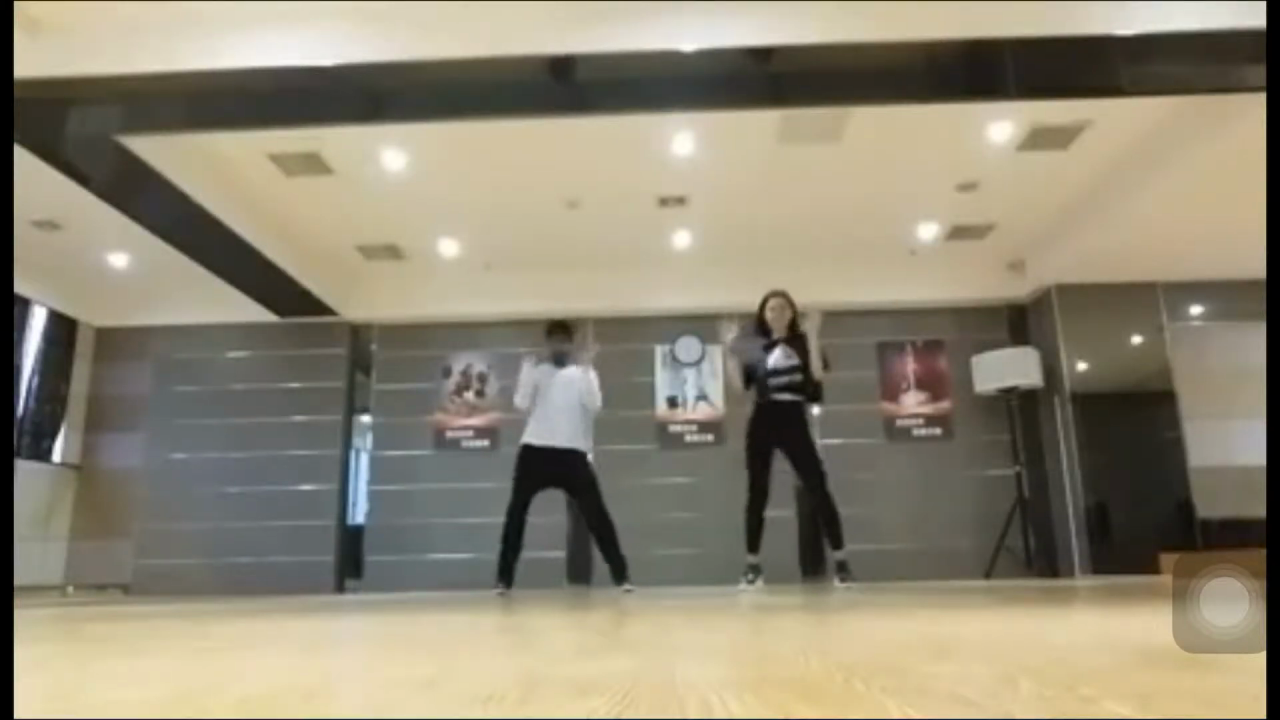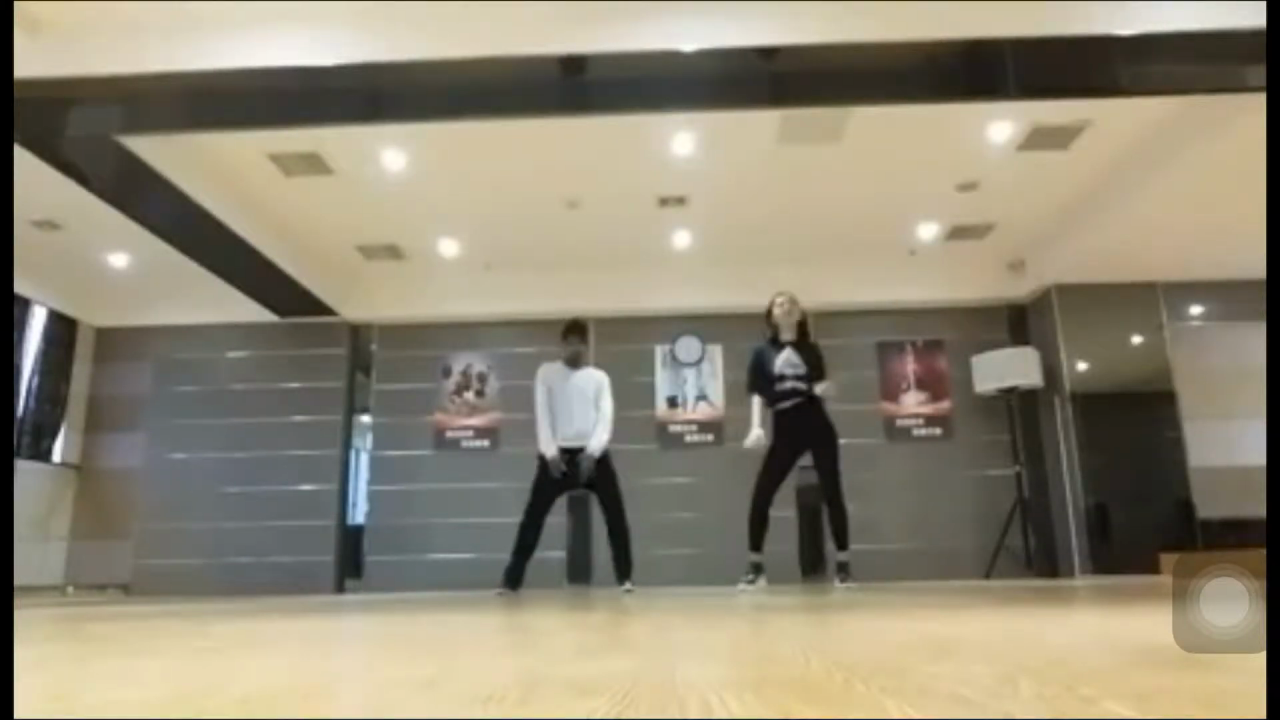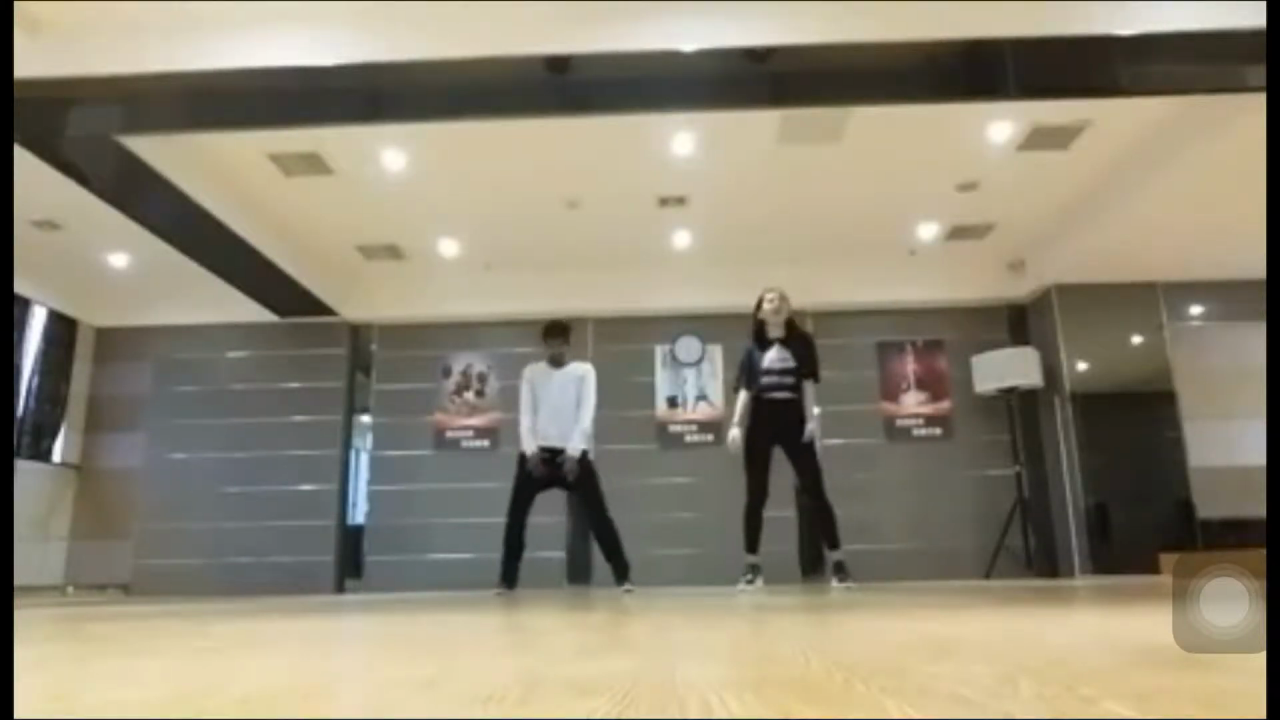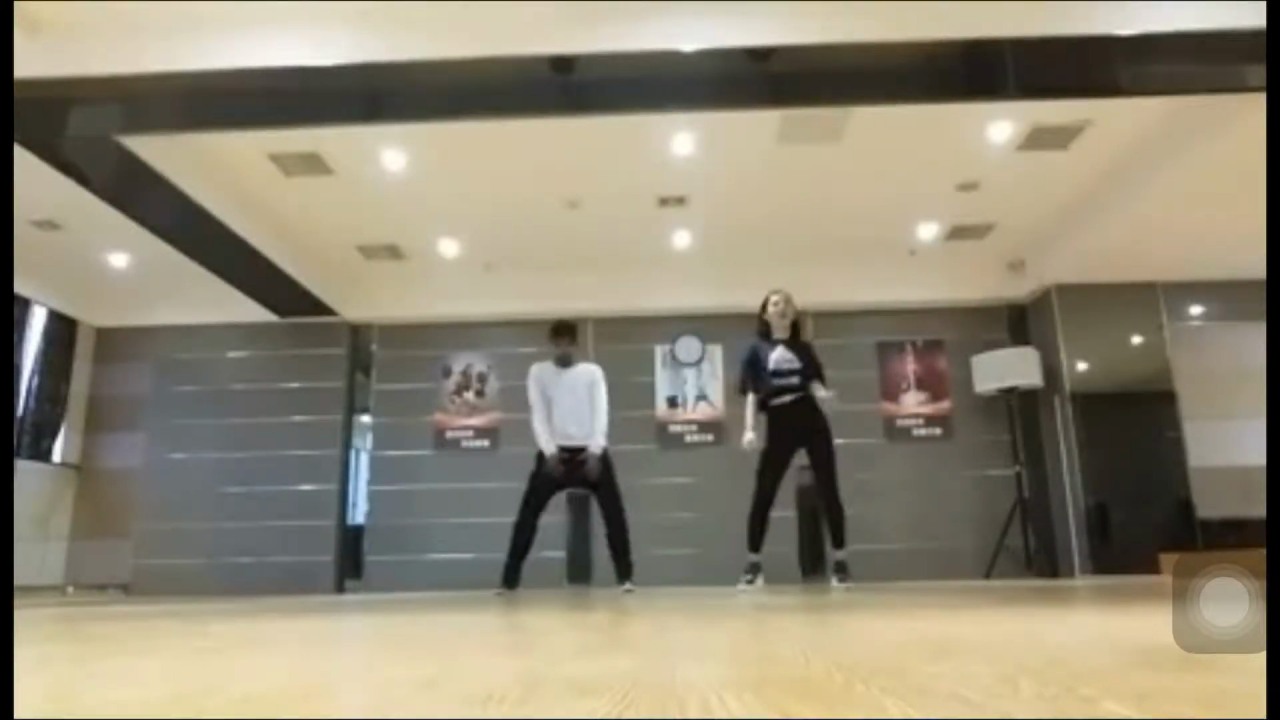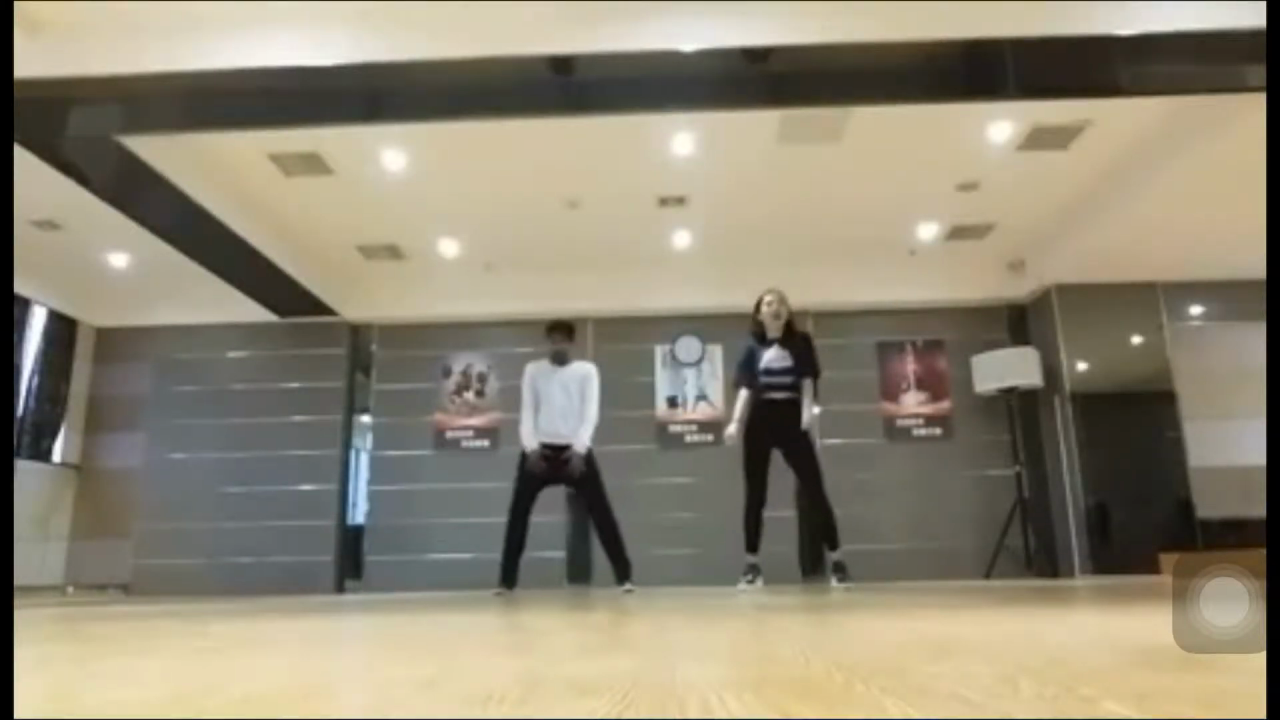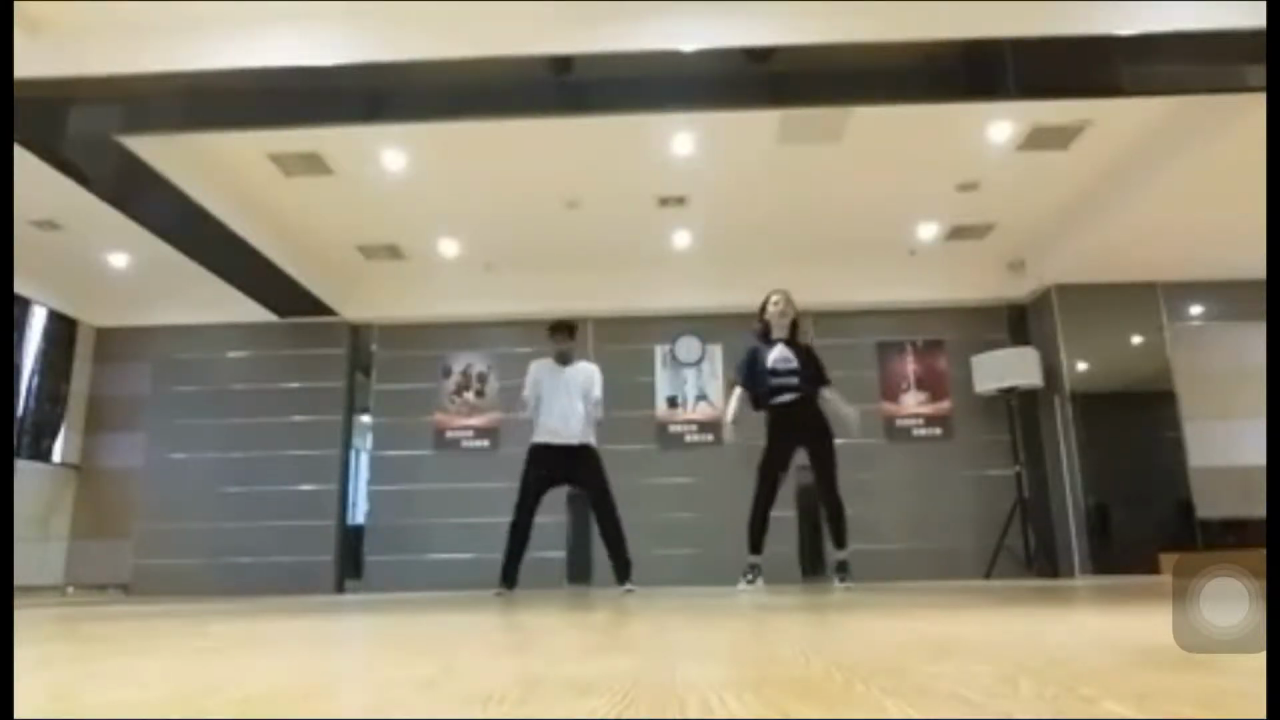
dt=0.3s
person 1, frame 1
left shoulder: (803, 343)
right shoulder: (755, 348)
left elbow: (818, 375)
right elbow: (740, 385)
left wrist: (812, 337)
right wrist: (731, 351)
left hip: (794, 423)
right hip: (762, 424)
left knee: (818, 490)
right knee: (757, 495)
left ankle: (840, 562)
right ankle: (753, 566)
person 1, frame 2
left shoulder: (811, 350)
right shoulder: (763, 352)
left elbow: (820, 386)
right elbow: (758, 395)
left wrist: (822, 388)
right wrist: (756, 427)
left hip: (816, 426)
right hip: (785, 431)
left knee: (832, 493)
right knee: (761, 494)
left ankle: (842, 564)
right ankle: (755, 565)
person 1, frame 3
left shoulder: (802, 342)
right shoulder: (753, 350)
left elbow: (809, 383)
right elbow: (745, 389)
left wrist: (812, 418)
right wrist: (736, 425)
left hip: (793, 421)
right hip: (760, 422)
left knee: (814, 492)
right knee: (755, 495)
left ankle: (837, 562)
right ankle: (752, 566)
person 1, frame 4
left shoulder: (804, 349)
right shoulder: (757, 350)
left elbow: (814, 383)
right elbow: (751, 392)
left wrist: (823, 393)
right wrist: (749, 427)
left hip: (812, 421)
right hip: (779, 427)
left knee: (829, 491)
right knee: (763, 495)
left ankle: (839, 562)
right ankle: (753, 565)
person 1, frame 5
left shoulder: (801, 342)
right shoulder: (753, 350)
left elbow: (807, 380)
right elbow: (746, 387)
left wrist: (807, 410)
right wrist: (735, 421)
left hip: (792, 423)
right hip: (759, 424)
left knee: (814, 492)
right knee: (755, 496)
left ankle: (836, 562)
right ankle: (752, 566)
person 1, frame 6
left shoulder: (804, 351)
right shoulder: (757, 350)
left elbow: (823, 387)
right elbow: (742, 387)
left wrist: (846, 410)
right wrist: (729, 416)
left hip: (812, 422)
right hip: (779, 426)
left knee: (829, 492)
right knee: (763, 496)
left ankle: (841, 562)
right ankle: (753, 566)
person 2, frame 1
left shoulder: (584, 372)
right shoulder: (536, 371)
left elbow: (594, 407)
right elbow: (522, 405)
left wrist: (586, 372)
right wrist: (527, 370)
left hip: (572, 453)
right hip: (535, 451)
left knee: (596, 514)
right knee: (516, 513)
left ankle: (621, 575)
right ankle: (504, 578)
person 2, frame 2
left shoulder: (599, 377)
right shoulder: (547, 372)
left elbow: (606, 415)
right elbow: (544, 411)
left wrist: (593, 451)
right wrist: (550, 452)
left hip: (593, 454)
right hip: (557, 454)
left knee: (615, 513)
right knee: (533, 514)
left ankle: (624, 576)
right ankle: (512, 579)
person 2, frame 3
left shoulder: (584, 371)
right shoulder: (531, 373)
left elbow: (586, 415)
right elbow: (526, 415)
left wrist: (574, 452)
right wrist: (530, 450)
left hip: (572, 453)
right hip: (537, 453)
left knee: (597, 514)
right knee: (516, 514)
left ankle: (622, 575)
right ankle: (507, 579)
person 2, frame 4
left shoulder: (592, 372)
right shoulder: (538, 372)
left elbow: (600, 412)
right elbow: (538, 414)
left wrist: (596, 450)
right wrist: (549, 451)
left hip: (590, 451)
right hip: (554, 452)
left knee: (614, 511)
right knee: (528, 513)
left ankle: (625, 575)
right ankle: (510, 578)
person 2, frame 5
left shoulder: (587, 371)
right shoulder: (533, 370)
left elbow: (590, 413)
right elbow: (527, 411)
left wrist: (578, 448)
right wrist: (530, 447)
left hip: (575, 451)
right hip: (540, 450)
left knee: (601, 511)
right knee: (518, 511)
left ankle: (624, 575)
right ankle: (507, 579)
person 2, frame 6
left shoulder: (590, 370)
right shoulder: (538, 368)
left elbow: (594, 413)
right elbow: (530, 407)
left wrist: (597, 408)
right wrist: (526, 403)
left hip: (581, 448)
right hip: (545, 448)
left knee: (606, 509)
right knee: (523, 512)
left ankle: (624, 575)
right ankle: (508, 578)
